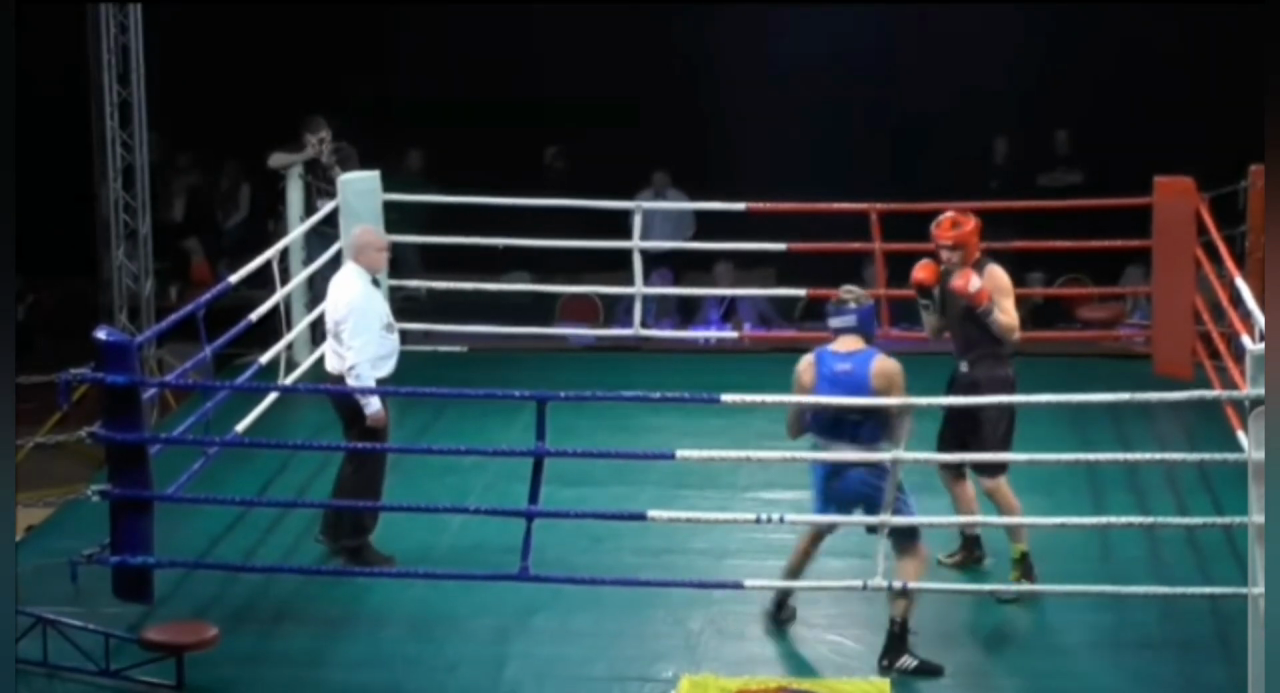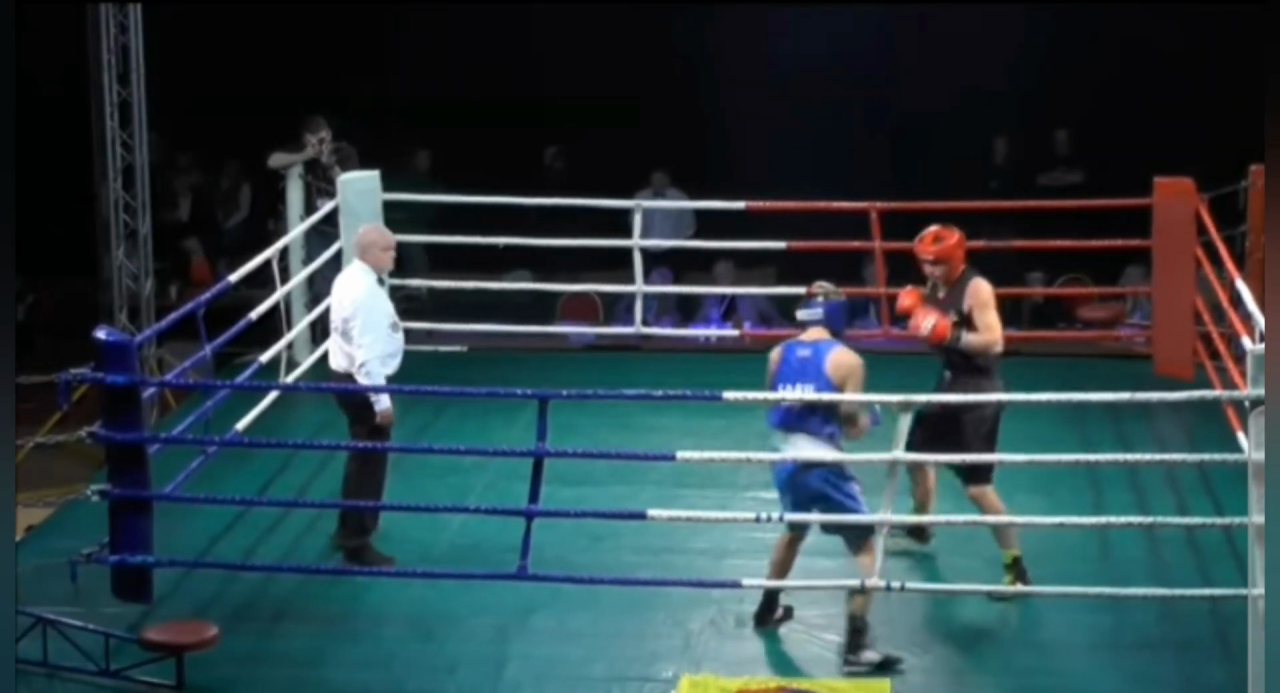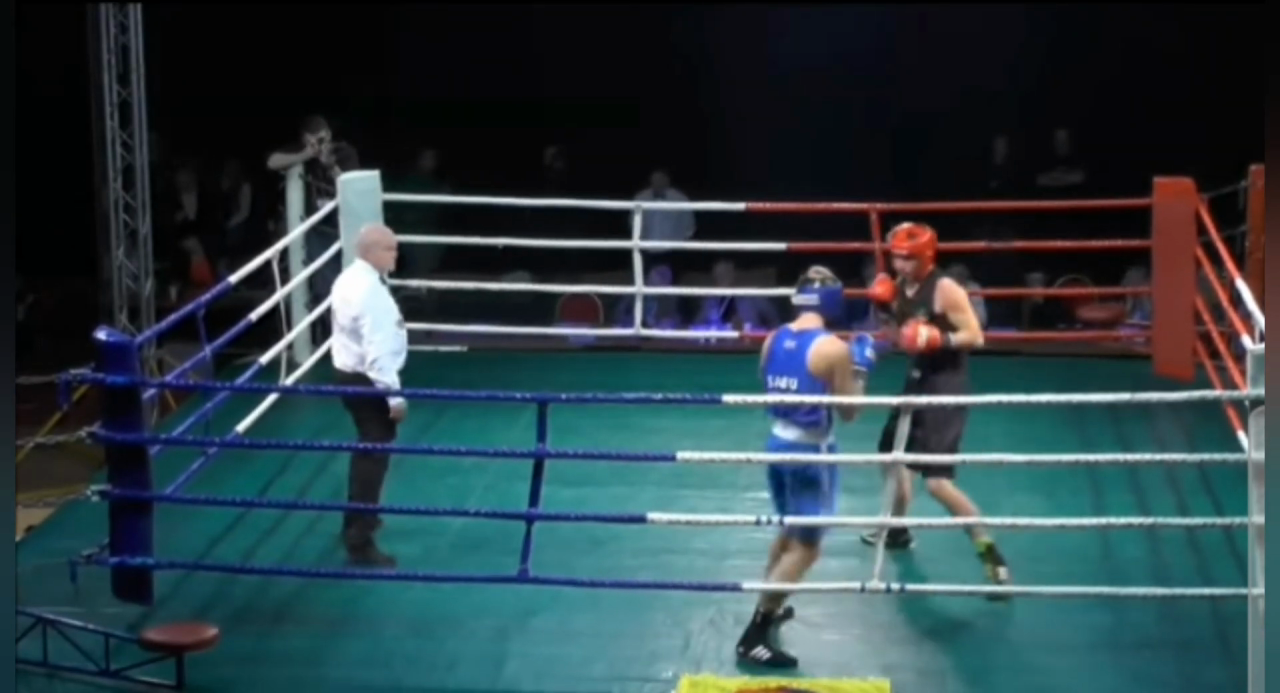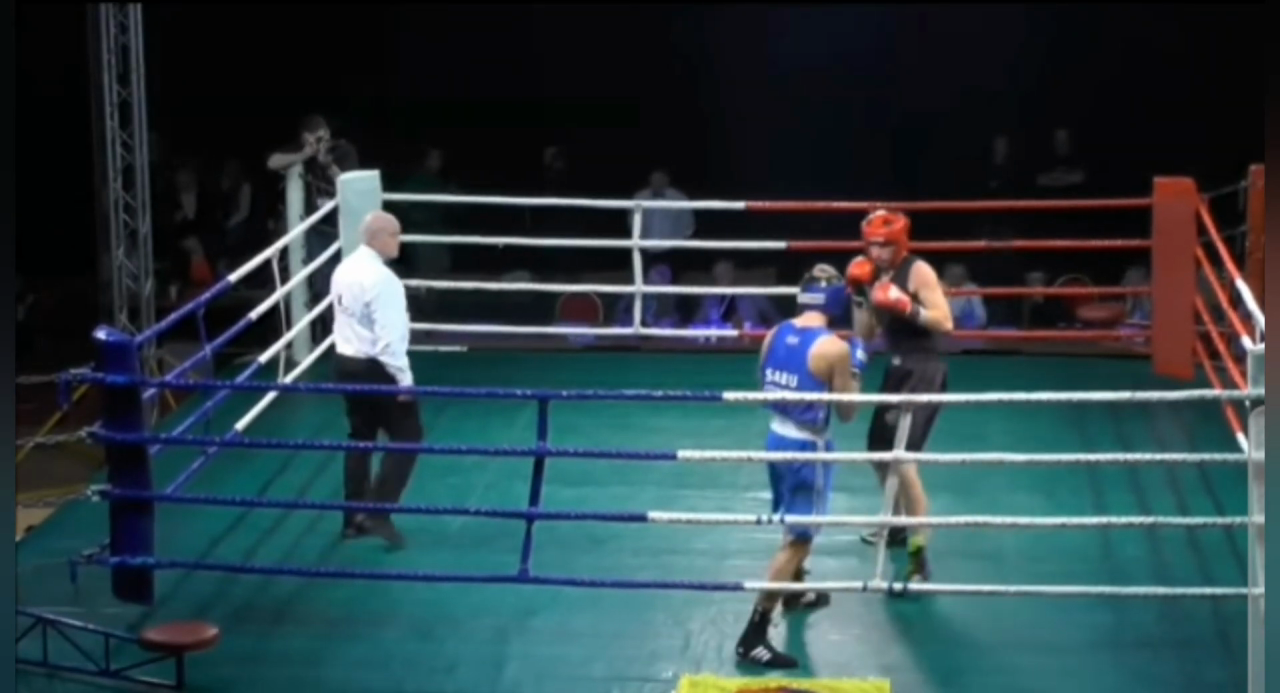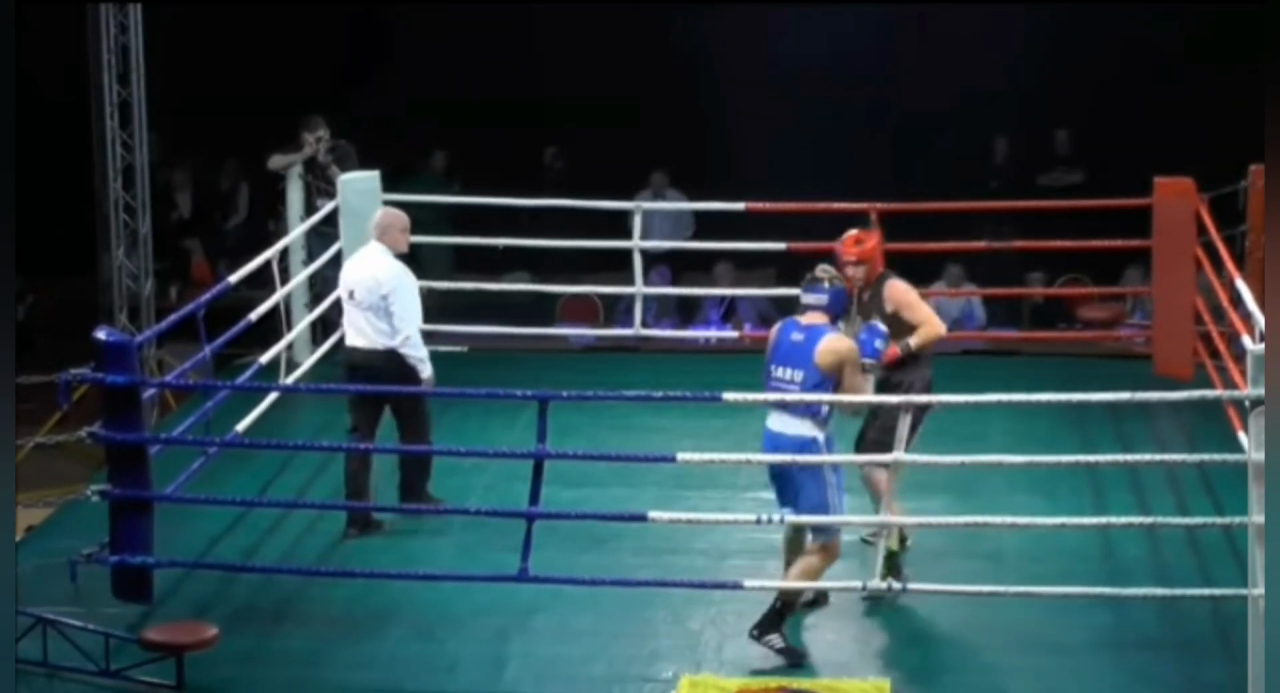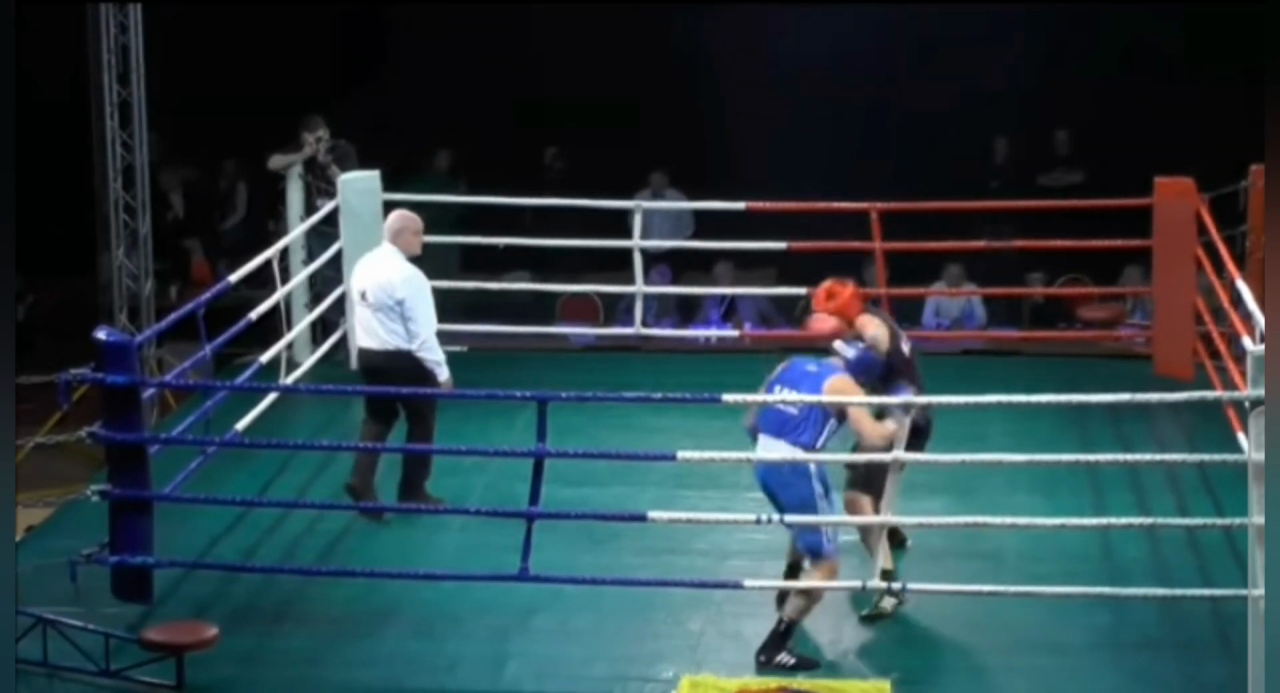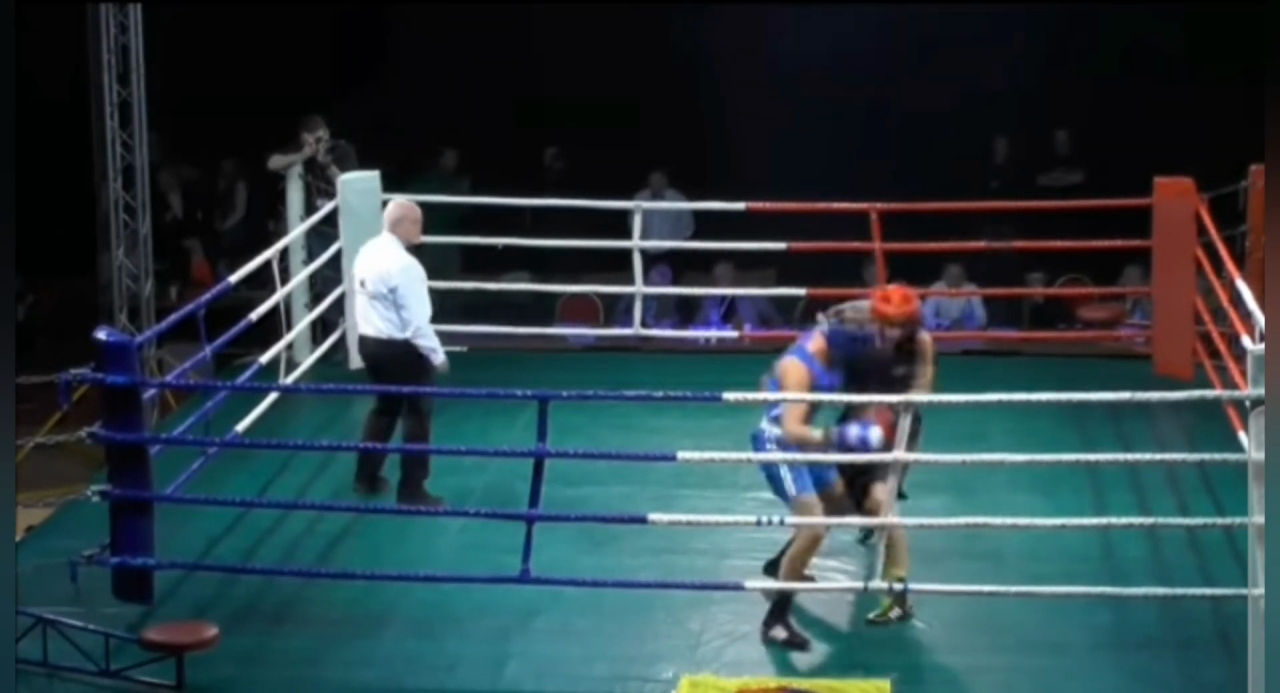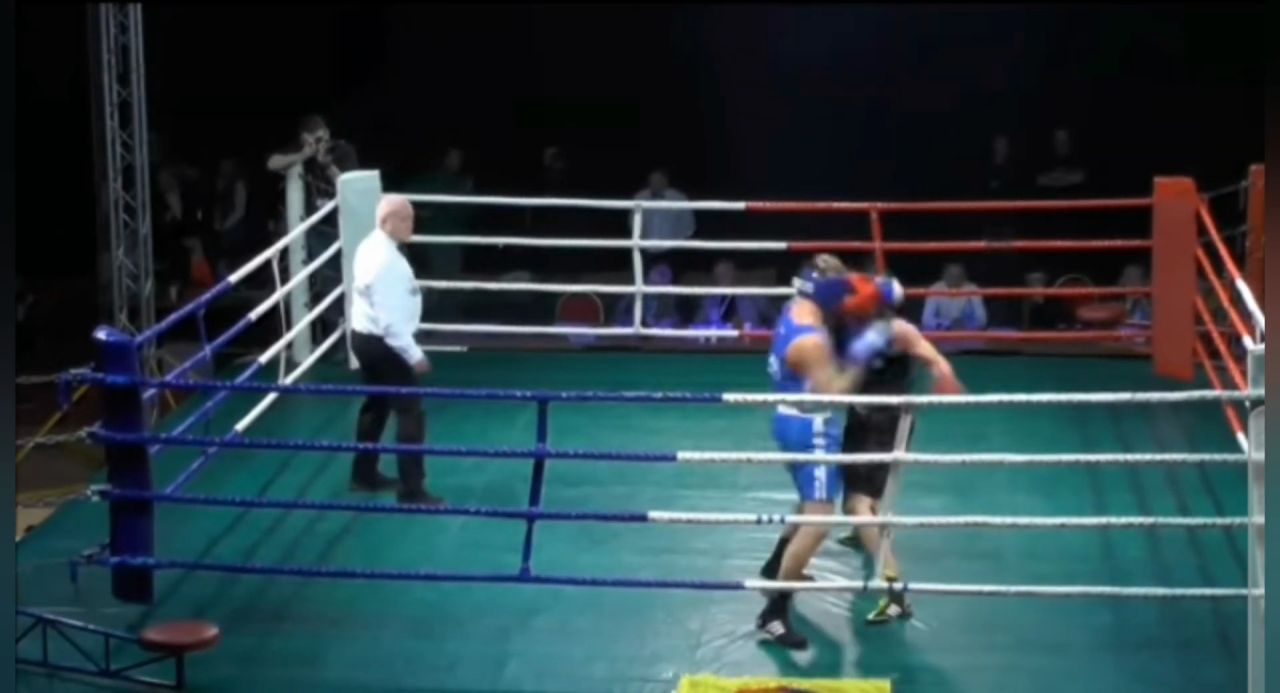
dt=0.2s
person 1, frame 1
left shoulder: (808, 364)
right shoulder: (886, 368)
left elbow: (794, 429)
right elbow: (897, 434)
right wrist: (896, 423)
left hip: (827, 468)
right hip: (869, 472)
left knee: (817, 530)
right knee: (910, 553)
left ankle: (780, 605)
right ankle: (894, 651)
person 1, frame 2
left shoulder: (778, 355)
right shoulder: (847, 360)
right elbow: (855, 427)
right wrist: (868, 416)
left hip: (786, 461)
right hip: (824, 466)
left knee: (792, 531)
right knee: (866, 548)
left ankle: (767, 608)
right ankle: (856, 646)
person 1, frame 3
left shoulder: (772, 340)
right shoulder: (834, 348)
right elbow: (848, 411)
right wrist: (862, 368)
left hip: (779, 443)
right hip: (812, 451)
left knee: (788, 533)
right knee: (805, 547)
left ankle: (769, 609)
right ankle: (754, 637)
person 1, frame 4
left shoulder: (776, 334)
right shoulder: (835, 348)
right elbow: (846, 411)
right wrist: (855, 369)
left hip: (777, 438)
right hip: (808, 447)
left knee: (796, 529)
right knee: (798, 543)
left ankle: (796, 593)
right ankle: (753, 637)
person 1, frame 5
left shoulder: (781, 330)
right shoulder: (841, 345)
right elbow: (857, 400)
right wrist: (868, 359)
left hip: (773, 436)
right hip: (806, 445)
left knee: (798, 522)
right knee: (827, 546)
left ankle: (795, 592)
right ankle: (771, 623)
person 1, frame 6
left shoulder: (791, 365)
right shoulder: (844, 385)
left elbow: (754, 419)
right elbow: (873, 437)
left wrist: (758, 433)
left hip: (767, 465)
right hip: (795, 474)
left knee: (809, 523)
right knee: (826, 569)
left ankle: (790, 591)
right ankle: (773, 648)
person 1, frame 7
left shoulder: (826, 337)
right shoulder: (798, 368)
right elbow: (791, 432)
right wrist: (844, 438)
left hip: (808, 441)
right hip: (776, 443)
left knee: (834, 503)
right knee: (812, 524)
left ankle: (782, 566)
right ankle: (776, 618)
person 1, frame 8
left shoulder: (791, 311)
right shoulder: (810, 340)
right elbow: (831, 394)
left wrist: (876, 295)
right wrist: (860, 358)
left hip: (792, 420)
right hip: (806, 428)
left knee: (816, 498)
right knee: (816, 521)
left ankle: (776, 566)
right ankle: (773, 614)
person 2, frame 1
left shoulder: (992, 275)
right shoulder: (947, 273)
left elbow: (1012, 331)
right elbow: (933, 330)
left wrist: (981, 304)
right wrist: (926, 296)
left hip: (993, 381)
right hip: (964, 377)
left knee: (992, 478)
right knee: (952, 466)
left ankle: (1023, 564)
right ankle: (972, 546)
person 2, frame 2
left shoulder: (976, 289)
right shoulder: (933, 290)
left elbow: (994, 343)
left wrist: (948, 334)
right wrist: (916, 319)
left hip: (978, 392)
right hip: (950, 386)
left knee: (977, 486)
right knee: (916, 456)
left ankle: (1015, 568)
right ankle: (917, 526)
person 2, frame 3
left shoulder: (945, 288)
right shoulder: (901, 288)
left elbow: (976, 336)
right elbow: (897, 340)
left wrist: (939, 339)
right wrist: (884, 310)
left hip: (945, 386)
right hip: (917, 381)
left knee: (936, 480)
right knee: (891, 457)
left ankle: (990, 554)
right ankle: (897, 530)
person 2, frame 4
left shoulder: (919, 271)
right shoulder: (875, 275)
left elbow: (945, 321)
right elbow: (866, 328)
left wrist: (907, 307)
right wrist: (859, 292)
left hip: (924, 372)
right hip: (899, 370)
left knee: (902, 463)
right knee: (881, 453)
left ankle: (918, 557)
right ankle: (896, 527)
person 2, frame 5
left shoulder: (893, 289)
right shoulder: (862, 293)
left elbow: (937, 329)
right elbow: (859, 339)
left wrist: (899, 347)
left hip: (908, 388)
right hip: (892, 383)
left knee: (873, 468)
right knee: (869, 456)
left ankle: (893, 561)
right ankle: (893, 528)
person 2, frame 6
left shoulder: (866, 324)
right shoulder: (857, 326)
left elbow: (875, 352)
left wrist: (834, 342)
left hip: (905, 421)
right hip: (897, 418)
left knee: (857, 499)
right knee: (861, 482)
left ankle: (889, 587)
right ankle: (892, 534)
person 2, frame 7
left shoulder: (918, 341)
left elbow: (922, 385)
left hip: (898, 423)
right hip: (858, 418)
left knee: (880, 501)
right knee: (855, 497)
person 2, frame 8
left shoulder: (896, 330)
right shoulder: (853, 326)
left elbow: (933, 358)
left wrist: (942, 370)
left hip: (886, 422)
right hip: (861, 416)
left knee: (859, 502)
right knee: (856, 486)
left ankle: (894, 594)
right ankle: (866, 533)
person 3, frame 1
left shoulder: (348, 279)
right shoulder: (358, 295)
right elbow: (358, 357)
right wrist: (372, 404)
left hip: (344, 381)
right hip: (357, 384)
left knee: (356, 457)
right knee: (368, 463)
left ankle: (335, 528)
right ankle: (356, 544)
person 3, frame 2
left shoulder: (350, 278)
right shoulder: (365, 293)
right elbow: (367, 354)
right wrist: (382, 401)
left hip: (346, 377)
right hip: (361, 382)
left knee: (363, 454)
right knee: (369, 459)
left ankle: (351, 524)
right ankle: (356, 543)
person 3, frame 3
left shoulder: (347, 280)
right shoulder: (371, 292)
right elbow: (378, 351)
right wrist: (395, 395)
left hip: (347, 375)
right hip: (367, 381)
left knee: (367, 448)
right knee: (375, 456)
left ankle: (357, 522)
right ankle: (360, 540)
person 3, frame 4
left shoulder: (344, 269)
right shoulder: (382, 279)
right elbow: (389, 336)
right wrist: (404, 379)
left hip: (346, 362)
right hip: (375, 368)
left knee: (360, 437)
right knee: (407, 435)
left ankle: (354, 516)
right ankle: (377, 511)
person 3, frame 5
left shoulder: (351, 265)
right shoulder: (395, 273)
right elbow: (407, 328)
right wrist: (425, 368)
left hip: (356, 356)
right hip: (390, 359)
left knee: (361, 433)
right knee: (415, 429)
left ankle: (358, 516)
right ankle: (414, 496)
person 3, frame 6
left shoulder: (363, 266)
right shoulder: (408, 276)
left elbow: (362, 314)
right elbow: (423, 332)
right wrist: (441, 371)
left hip: (368, 355)
right hip: (402, 359)
left knee: (377, 421)
right knee: (420, 422)
left ankle: (362, 485)
right ankle: (412, 492)
person 3, frame 7
left shoulder: (367, 252)
right shoulder: (404, 264)
right elbow: (416, 320)
right wrist: (437, 355)
left hip: (370, 341)
right hip: (399, 348)
left knee: (387, 406)
right knee: (417, 414)
left ankle: (367, 475)
right ankle: (411, 490)
person 3, frame 8
left shoulder: (373, 248)
right shoulder: (386, 260)
right elbow: (391, 318)
right wrist: (414, 355)
left hip: (369, 339)
right hip: (383, 343)
left knee: (376, 405)
right knee: (409, 412)
left ankle: (364, 474)
right ankle: (412, 490)
person 4, frame 1
left shoulder: (343, 152)
right shoulder: (300, 151)
right elbow: (272, 161)
left wrist: (331, 167)
right wrist: (305, 156)
right hip: (315, 228)
right knee: (321, 283)
person 4, frame 2
left shoulder: (344, 152)
right shoulder: (299, 152)
right elbow: (272, 162)
left wrist: (331, 166)
right wrist: (305, 156)
right hip: (316, 228)
right knee: (322, 284)
right ankle: (322, 334)
person 4, frame 3
left shoulder: (343, 151)
right shoulder: (299, 152)
right elbow: (272, 162)
left wrist: (331, 166)
right wrist: (305, 156)
right hip: (315, 228)
right knee: (322, 284)
right ankle: (324, 335)
person 4, frame 4
left shoulder: (344, 150)
right shoulder: (298, 150)
right elbow: (272, 163)
left wrist: (330, 166)
right wrist: (303, 155)
right hip: (316, 228)
right knee: (322, 283)
right ankle: (326, 330)
person 4, frame 5
left shoulder: (342, 151)
right shoulder: (299, 151)
right elbow: (272, 164)
left wrist: (328, 166)
right wrist: (303, 156)
right hip: (317, 228)
right knee: (325, 284)
right ankle: (331, 337)
person 4, frame 6
left shoulder: (344, 150)
right shoulder: (300, 150)
right elbow: (272, 163)
left wrist: (329, 165)
right wrist: (303, 155)
right hip: (317, 227)
right knee: (326, 284)
person 4, frame 7
left shoulder: (343, 151)
right shoulder: (299, 150)
right elbow: (272, 164)
left wrist: (328, 166)
right wrist: (302, 156)
right hip: (317, 228)
right knee: (326, 284)
person 4, frame 8
left shoulder: (343, 150)
right shoulder: (298, 149)
right elbow: (272, 164)
left wrist: (328, 166)
right wrist: (302, 156)
right hip: (317, 228)
right knee: (326, 284)
